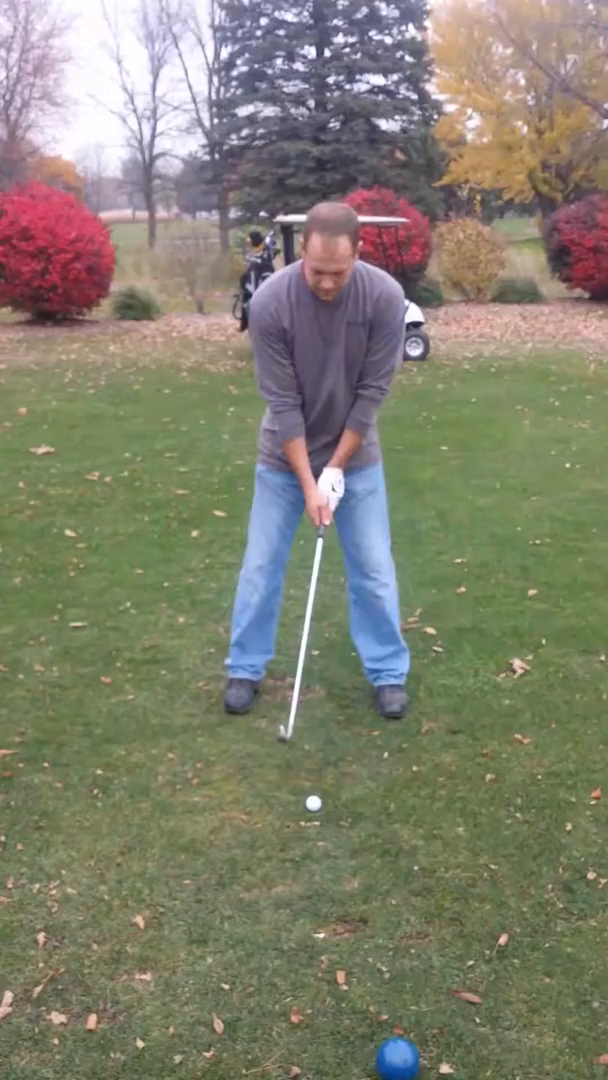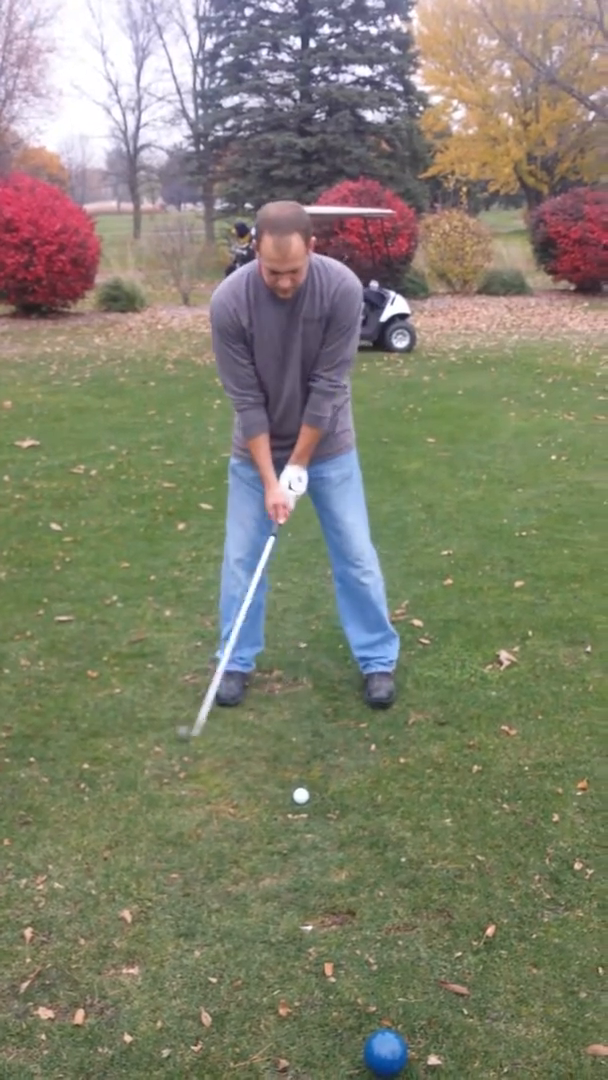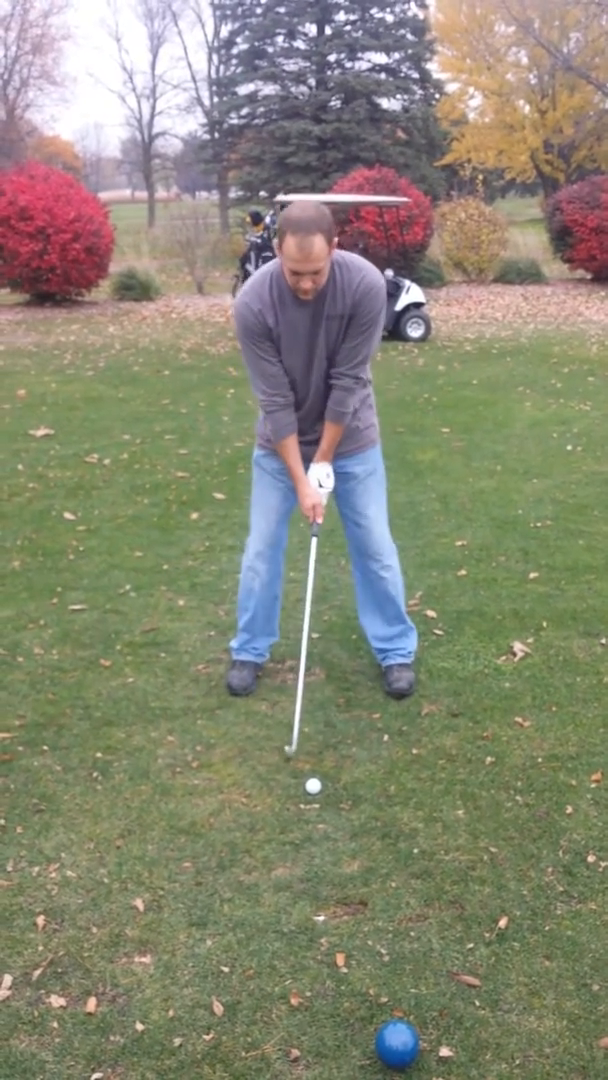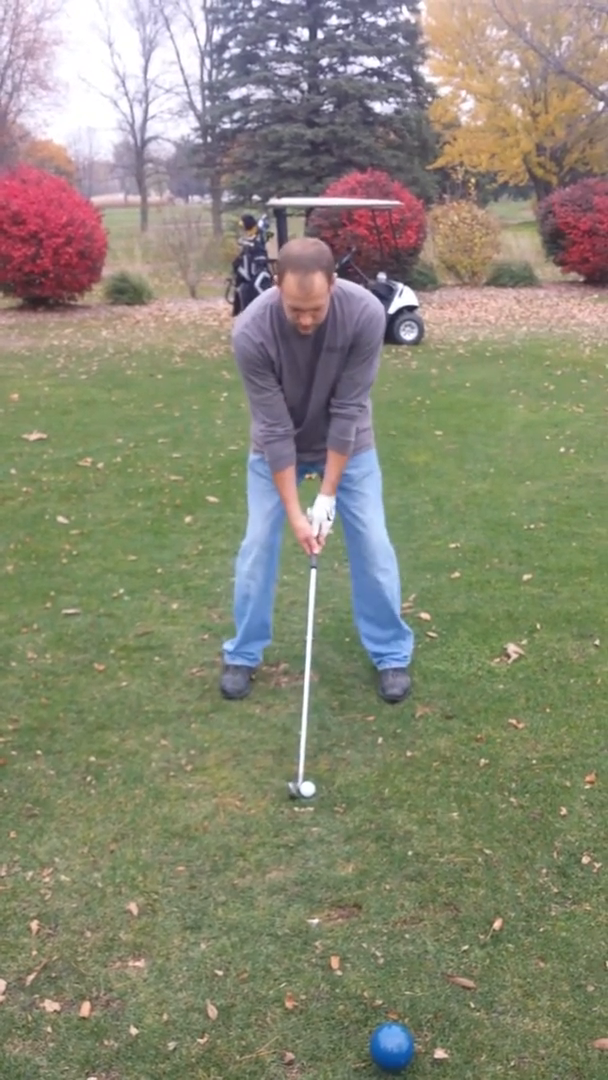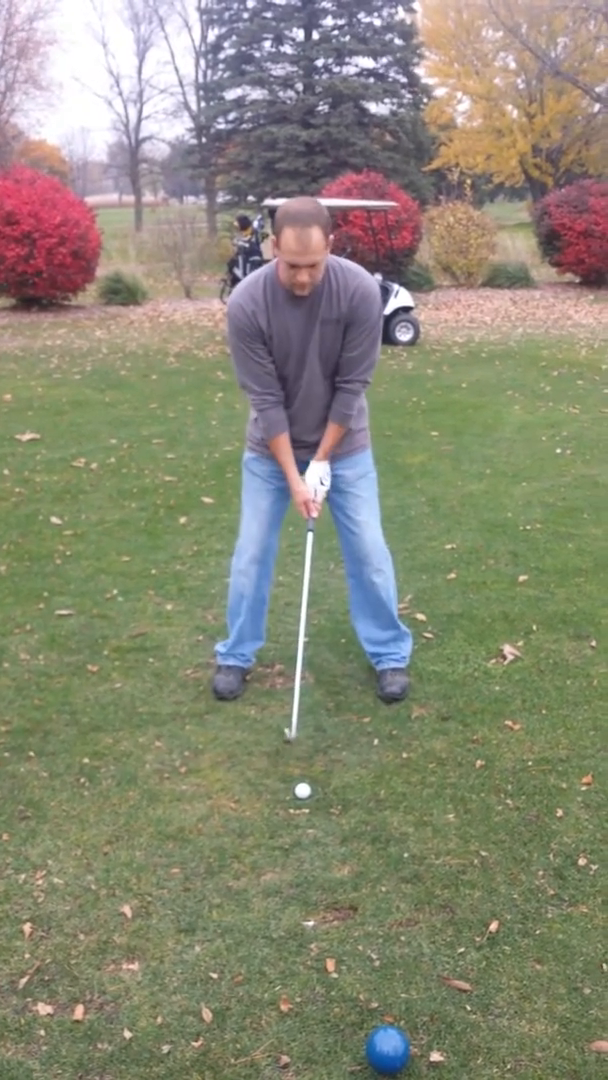
dt=1s
person 1, frame 1
left shoulder: (385, 296)
right shoulder: (269, 301)
left elbow: (373, 392)
right elbow: (281, 401)
left wrist: (336, 468)
right wrist: (308, 483)
left hip: (355, 454)
right hip: (284, 454)
left knee: (373, 568)
right knee: (262, 563)
left ankle: (388, 672)
right ankle: (245, 667)
person 1, frame 2
left shoulder: (343, 289)
right shoulder: (228, 302)
left elbow: (328, 387)
right elbow: (245, 400)
left wrist: (298, 467)
right wrist: (269, 480)
left hip: (327, 444)
right hip: (256, 447)
left knee: (354, 552)
right knee: (243, 554)
left ankle: (377, 659)
right ankle: (237, 661)
person 1, frame 3
left shoulder: (366, 285)
right shoulder: (252, 302)
left elbow: (348, 382)
right elbow: (274, 399)
left wrist: (324, 461)
right wrist: (300, 480)
left hip: (350, 436)
right hip: (280, 439)
left knee: (374, 543)
right knee: (264, 543)
left ankle: (395, 650)
right ankle: (249, 650)
person 1, frame 4
left shoulder: (366, 313)
right shoulder: (250, 331)
left elbow: (349, 409)
right elbow: (273, 428)
left wrist: (328, 493)
right wrist: (293, 513)
left hip: (347, 443)
right hip: (276, 446)
left knee: (372, 544)
right knee: (258, 545)
left ankle: (391, 654)
right ankle: (242, 654)
person 1, frame 5
left shoulder: (361, 291)
right shoulder: (246, 303)
left elbow: (352, 385)
right elbow: (265, 400)
left wrist: (323, 459)
right wrist: (293, 477)
left hip: (343, 443)
right hip: (271, 446)
left knee: (367, 548)
right knee: (253, 549)
left ankle: (389, 654)
right ankle: (236, 655)
